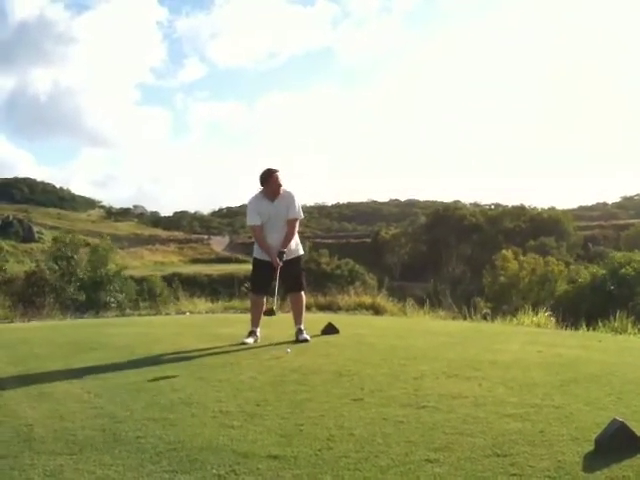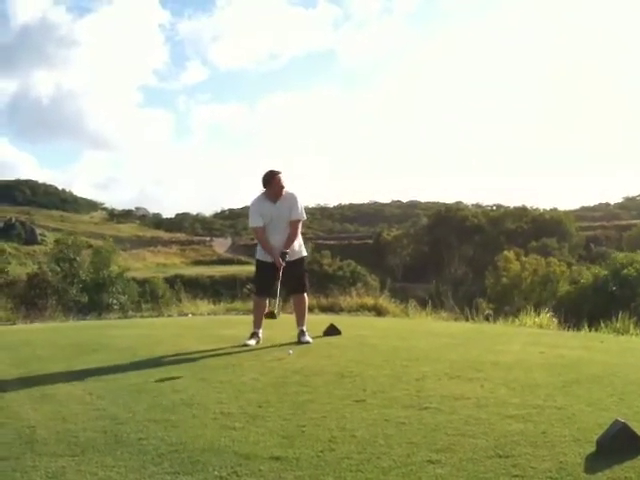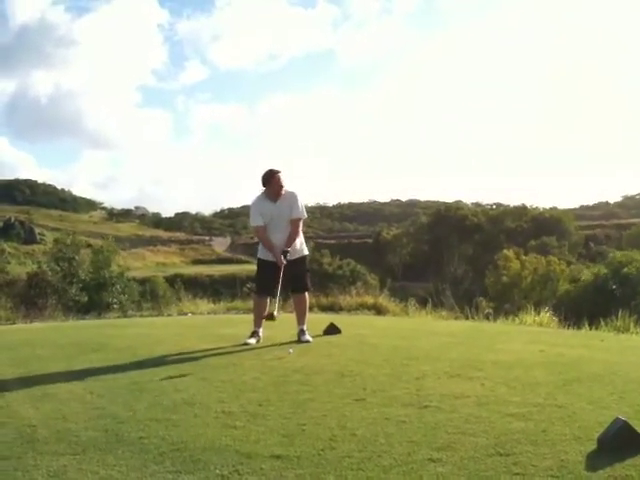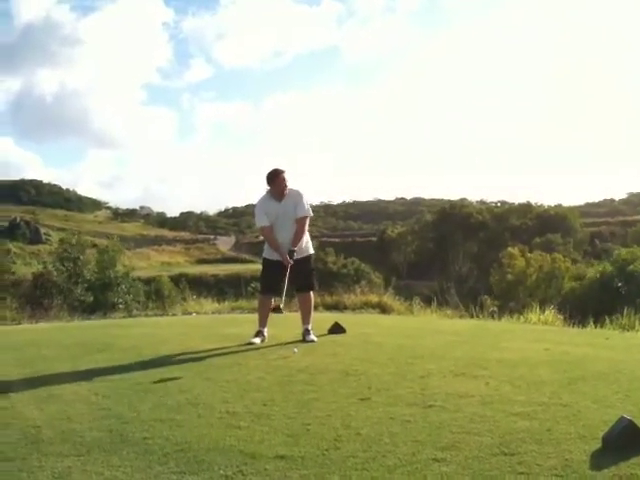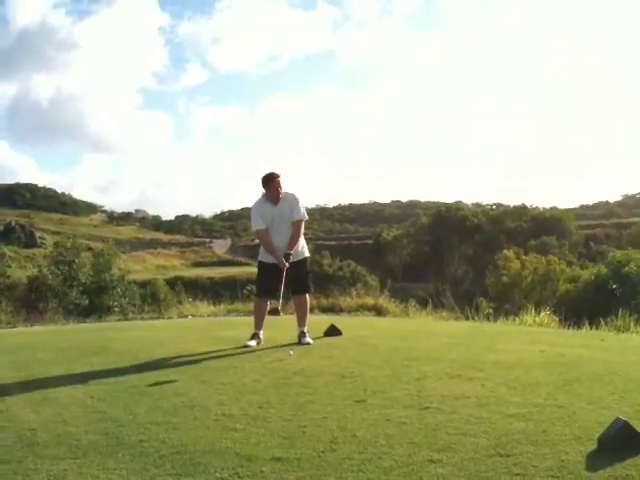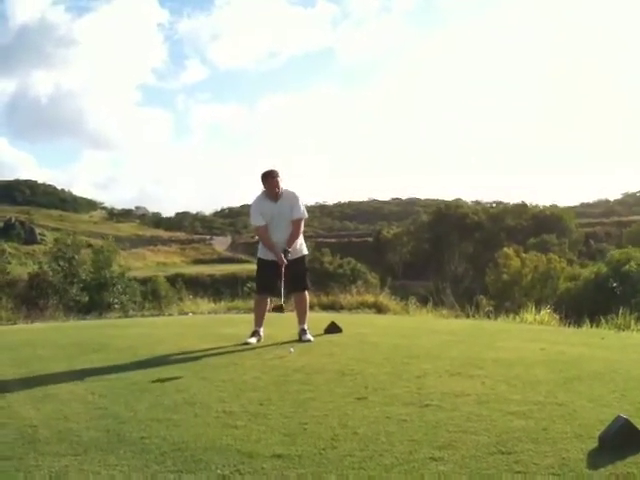
dt=0.1s
person 1, frame 1
left shoulder: (290, 197)
right shoulder: (254, 203)
left elbow: (293, 226)
right elbow: (257, 233)
left wrist: (283, 250)
right wrist: (271, 255)
left hip: (291, 253)
right hip: (263, 255)
left knee: (297, 290)
right knee: (257, 293)
left ankle: (300, 329)
right ankle: (254, 331)
person 1, frame 2
left shoulder: (292, 199)
right shoulder: (256, 205)
left elbow: (295, 227)
right elbow: (259, 234)
left wrist: (285, 251)
right wrist: (274, 255)
left hip: (294, 254)
right hip: (266, 256)
left knee: (299, 292)
right knee: (260, 295)
left ankle: (302, 331)
right ankle: (256, 333)
person 1, frame 3
left shoulder: (292, 198)
right shoulder: (257, 205)
left elbow: (297, 226)
right elbow: (261, 234)
left wrist: (286, 249)
right wrist: (276, 254)
left hip: (295, 253)
right hip: (267, 256)
left knee: (300, 291)
right knee: (261, 294)
left ankle: (302, 330)
right ankle: (257, 331)
person 1, frame 4
left shoulder: (297, 196)
right shoulder: (262, 204)
left elbow: (303, 225)
right elbow: (267, 234)
left wrist: (293, 249)
right wrist: (282, 254)
left hip: (301, 252)
right hip: (273, 255)
left knee: (306, 291)
right knee: (266, 293)
left ankle: (307, 329)
right ankle: (261, 331)
person 1, frame 5
left shoulder: (293, 200)
right shoulder: (257, 208)
left elbow: (298, 228)
right elbow: (262, 237)
left wrist: (288, 252)
right wrist: (278, 257)
left hip: (296, 256)
right hip: (268, 258)
left knee: (301, 293)
right knee: (262, 296)
left ankle: (303, 332)
right ankle: (257, 333)
person 1, frame 6
left shoulder: (293, 198)
right shoulder: (257, 204)
left elbow: (298, 226)
right elbow: (262, 233)
left wrist: (287, 249)
right wrist: (277, 253)
left hip: (295, 253)
right hip: (268, 255)
left knee: (300, 290)
right knee: (262, 293)
left ankle: (303, 329)
right ankle: (257, 331)
